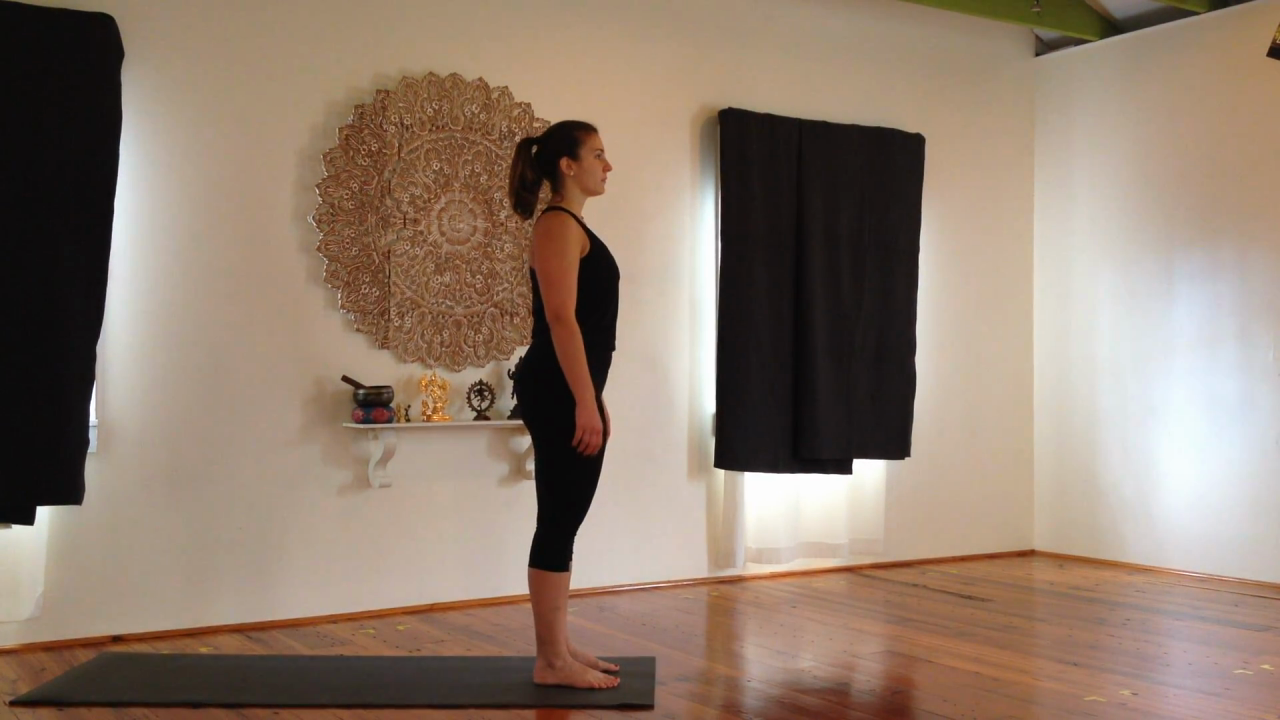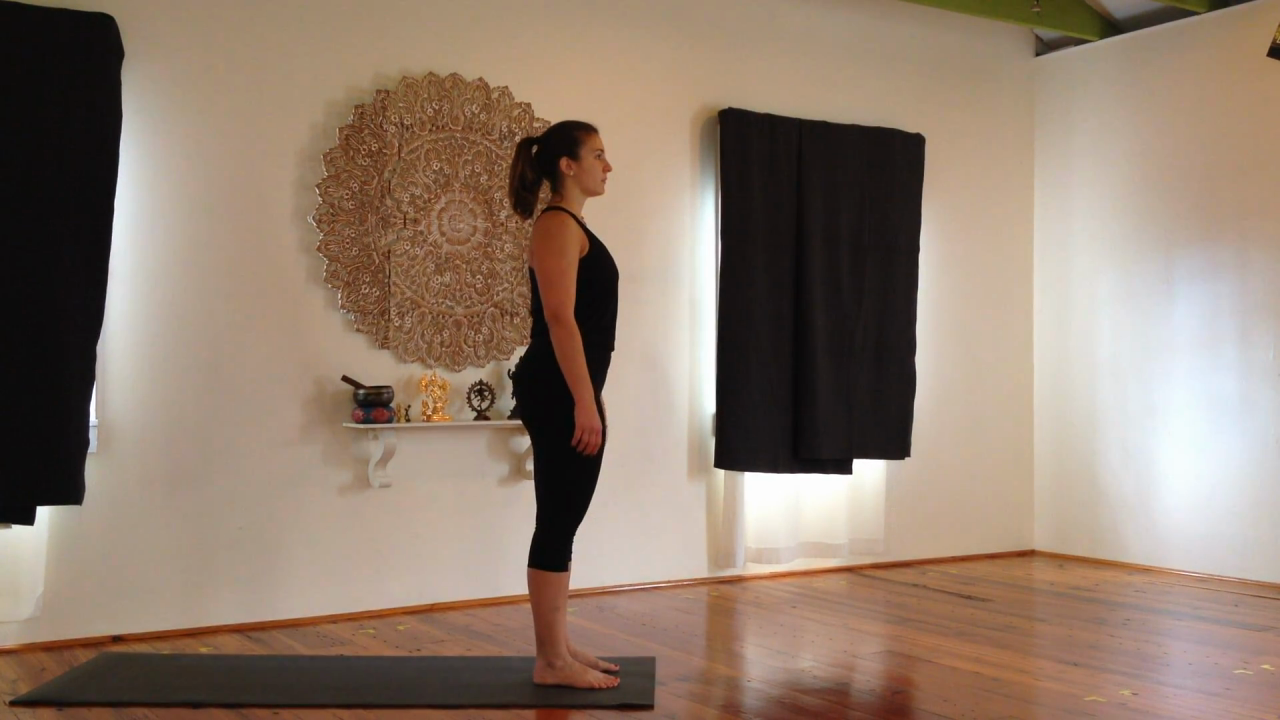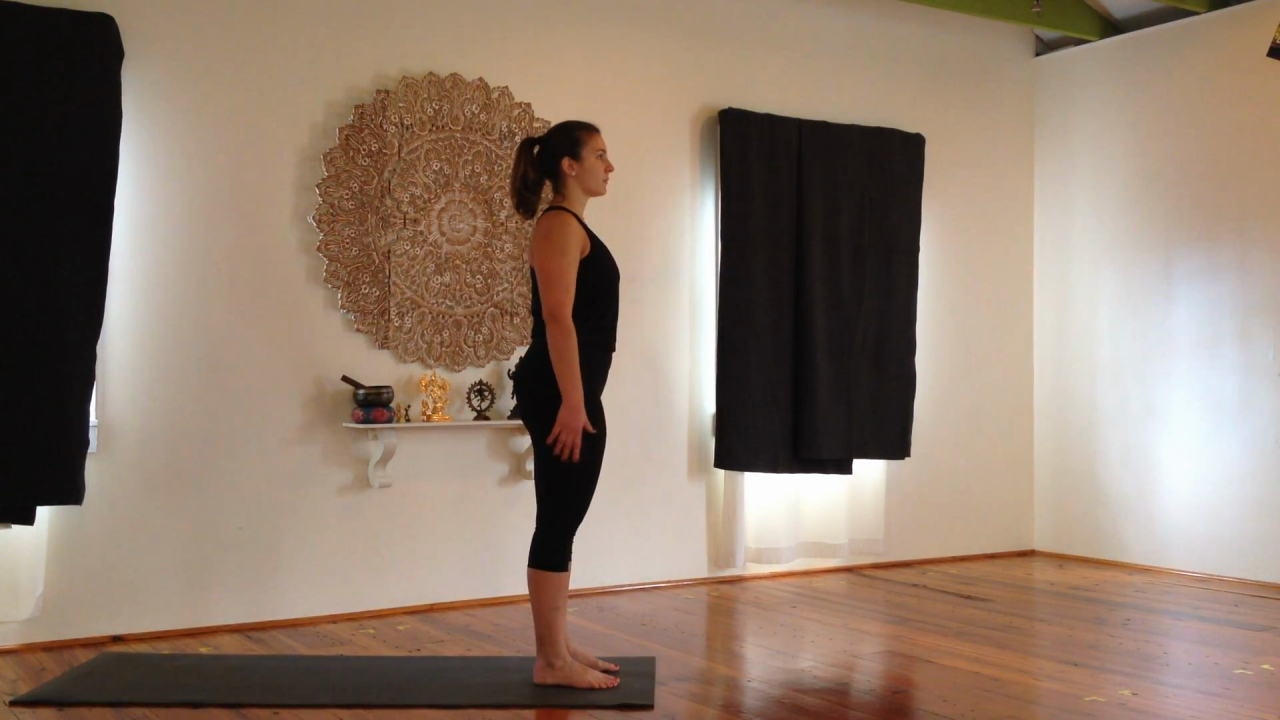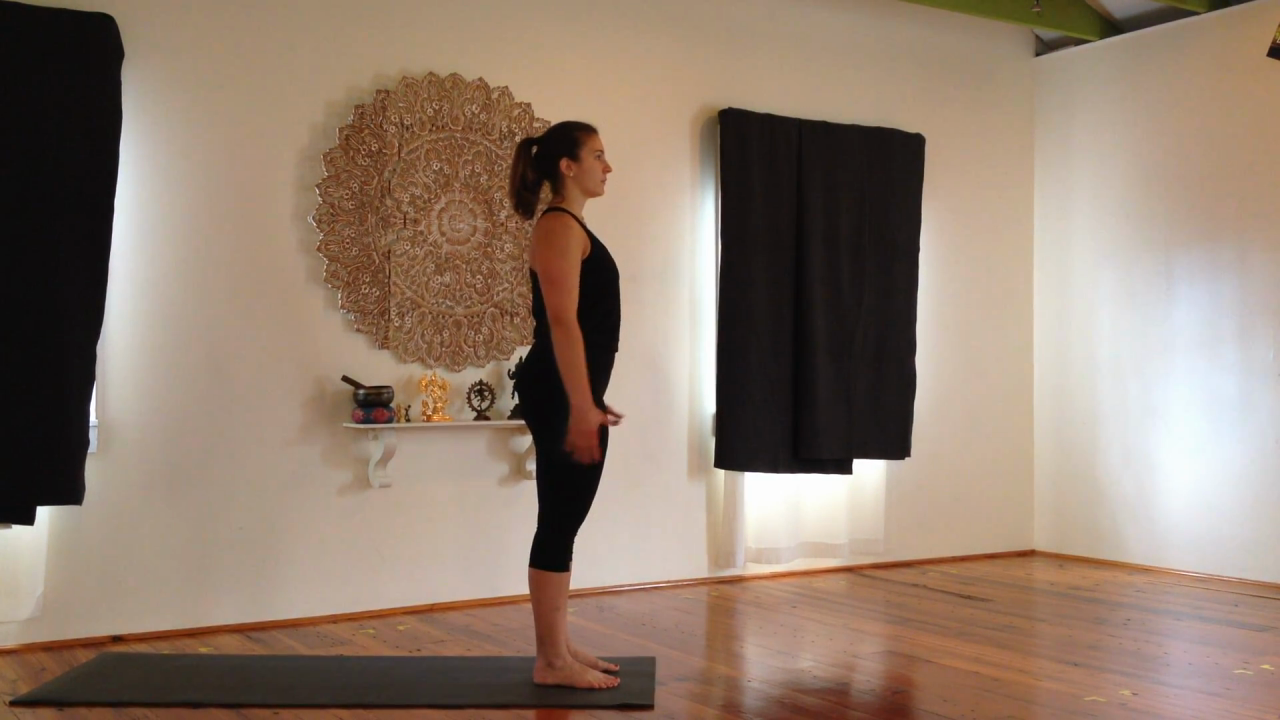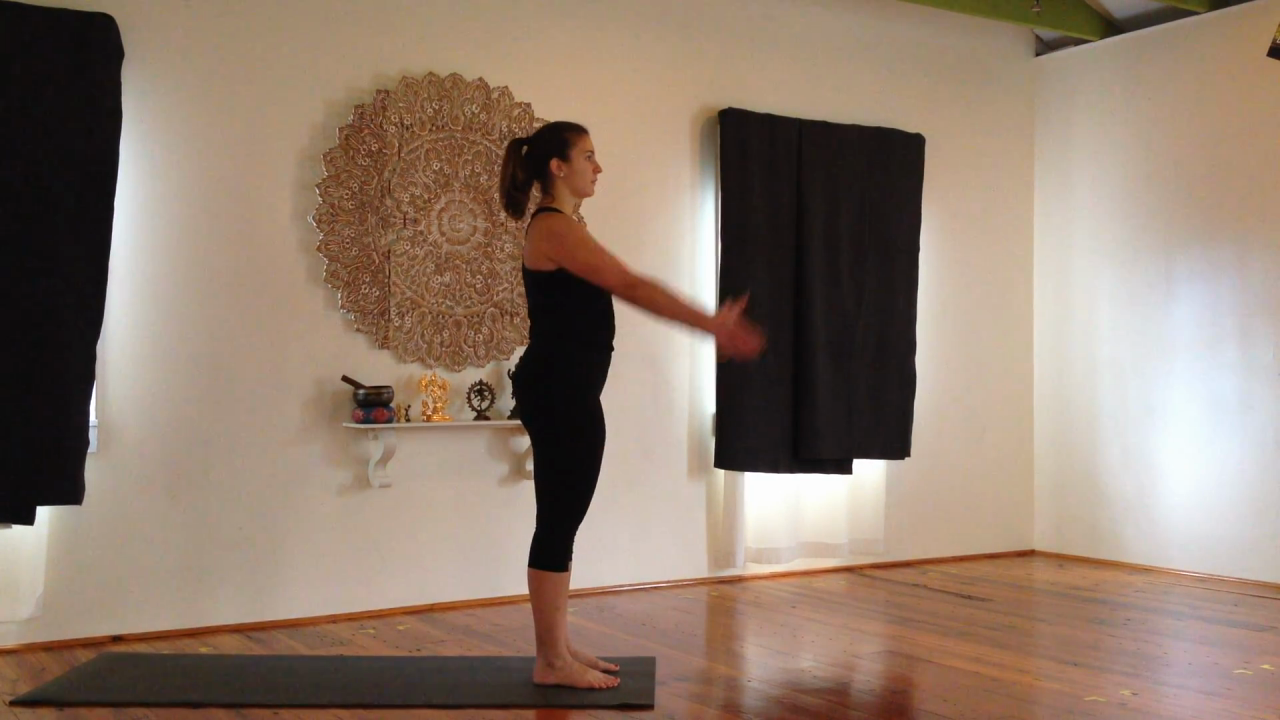
dt=0.4s
person 1, frame 1
left shoulder: (572, 226)
right shoulder: (558, 225)
right elbow: (561, 320)
left wrist: (595, 400)
right wrist: (584, 402)
left hip: (568, 392)
right hip: (558, 393)
left knee: (564, 522)
right knee: (559, 523)
left ankle: (559, 647)
right ankle: (552, 661)
person 1, frame 2
left shoulder: (572, 226)
right shoulder: (557, 225)
right elbow: (560, 319)
left wrist: (589, 399)
right wrist: (584, 403)
left hip: (568, 390)
right hip: (558, 393)
left knee: (563, 522)
right knee: (557, 523)
left ankle: (558, 647)
right ankle: (551, 661)
person 1, frame 3
left shoulder: (572, 225)
right shoulder: (559, 225)
right elbow: (557, 318)
right wrist: (572, 403)
left hip: (572, 389)
right hip: (558, 391)
left knee: (563, 522)
right knee: (557, 523)
left ankle: (559, 647)
right ankle: (551, 661)
person 1, frame 4
left shoulder: (570, 226)
right shoulder: (559, 227)
right elbow: (562, 320)
left wrist: (589, 400)
right wrist: (580, 405)
left hip: (571, 390)
right hip: (560, 392)
left knee: (564, 522)
right knee: (559, 523)
left ankle: (558, 647)
right ankle: (552, 661)
person 1, frame 5
left shoulder: (560, 227)
right shoulder: (554, 227)
left elbow: (625, 287)
right elbow: (632, 287)
left wrist: (705, 320)
right wrist: (707, 325)
left hip: (566, 390)
right hip: (558, 391)
left knee: (562, 523)
right knee: (557, 524)
left ankle: (556, 647)
right ankle: (551, 660)
